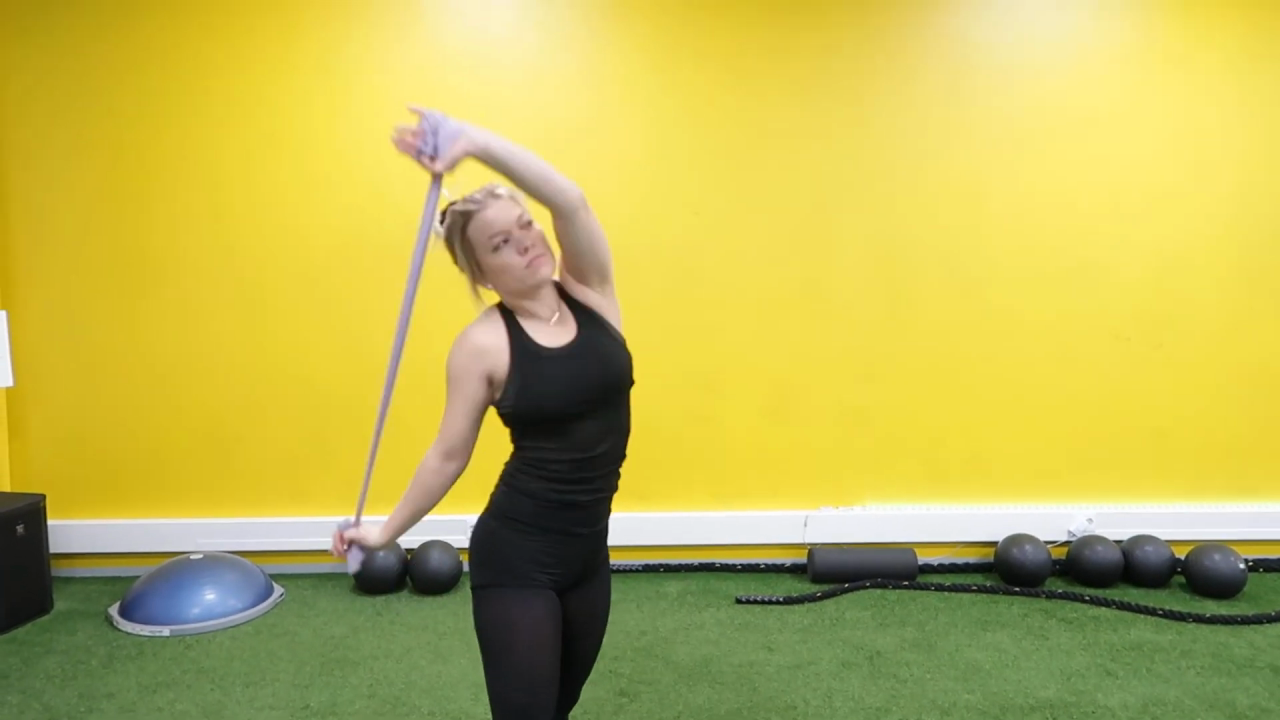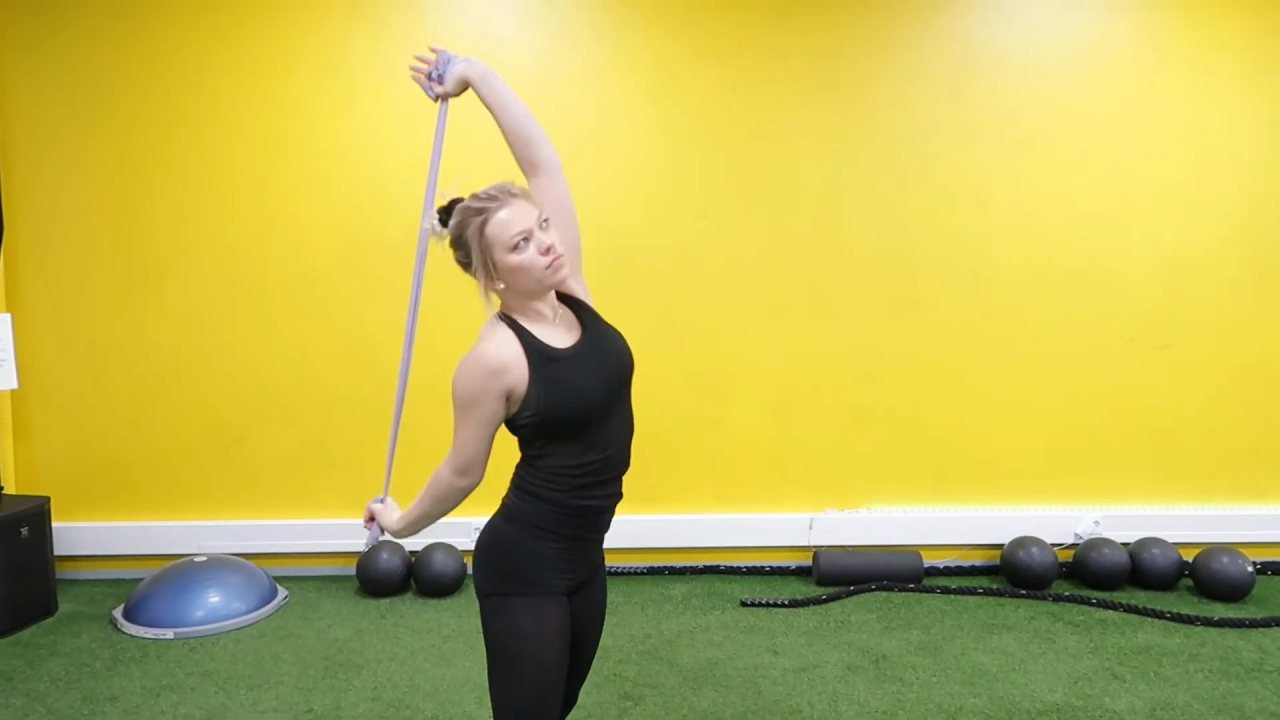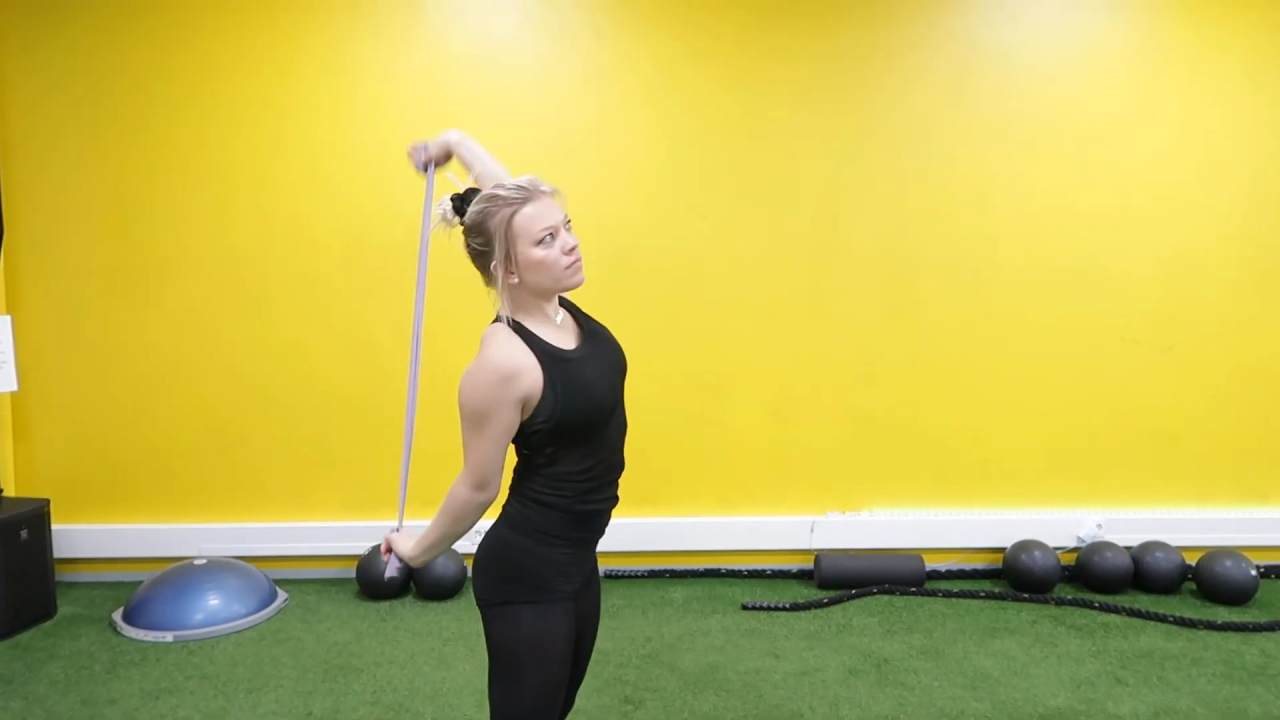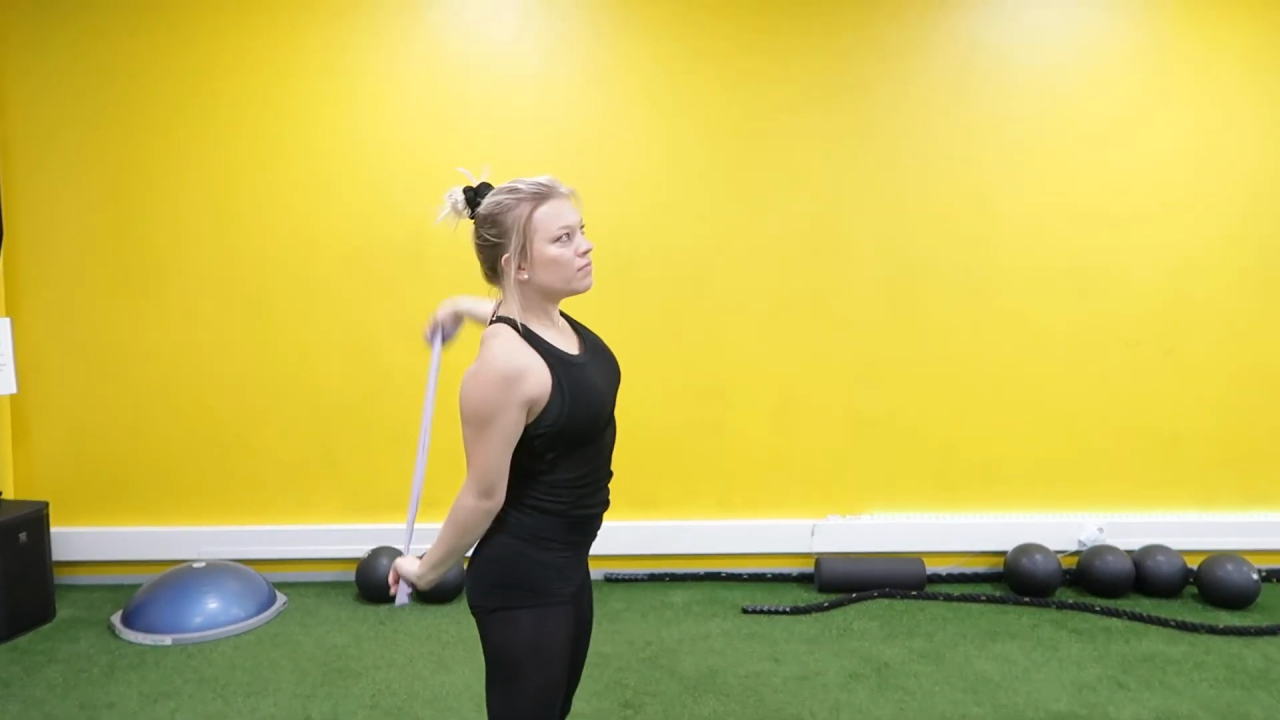
dt=0.2s
person 1, frame 1
left shoulder: (590, 288)
right shoulder: (483, 345)
left elbow: (569, 202)
right elbow: (448, 457)
left wrist: (476, 143)
right wrist: (387, 527)
left hip: (586, 553)
right hip: (515, 558)
person 1, frame 2
left shoulder: (571, 289)
right shoulder: (493, 358)
left elbow: (542, 164)
right elbow: (463, 473)
left wrist: (477, 74)
right wrist: (404, 521)
left hip: (582, 555)
right hip: (524, 563)
person 1, frame 3
left shoulder: (555, 299)
right shoulder: (501, 363)
left elbow: (514, 195)
right elbow: (477, 487)
left wrist: (458, 142)
right wrist: (418, 549)
left hip: (573, 562)
right hip: (525, 573)
person 1, frame 4
left shoulder: (548, 314)
right shoulder: (505, 365)
right elbow: (482, 494)
right wrist: (427, 568)
left hip: (565, 568)
right hip: (521, 579)
